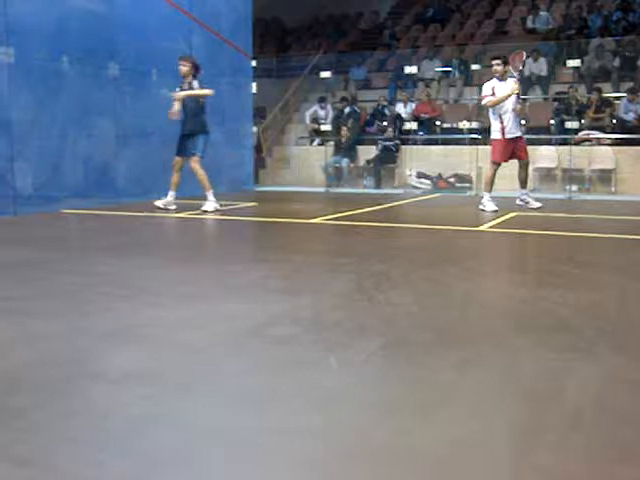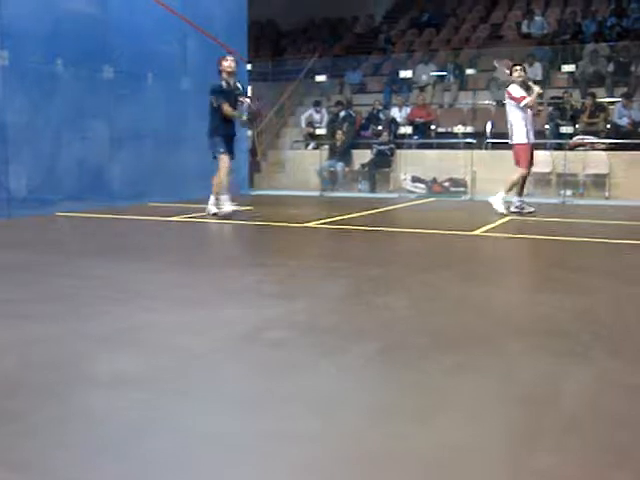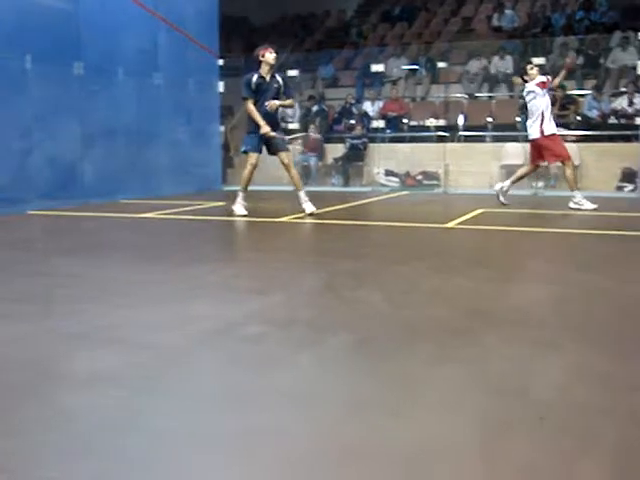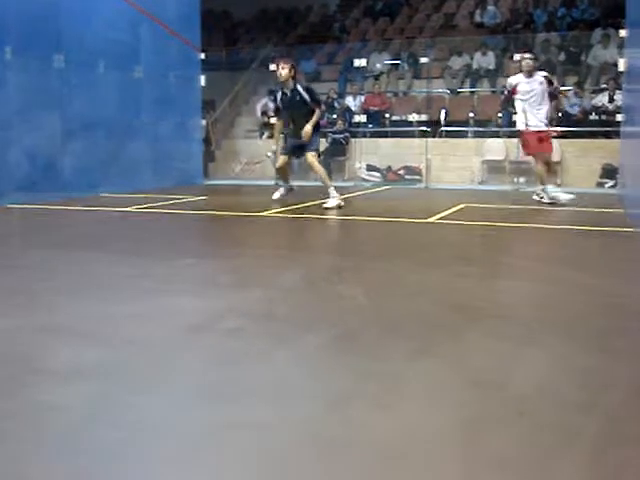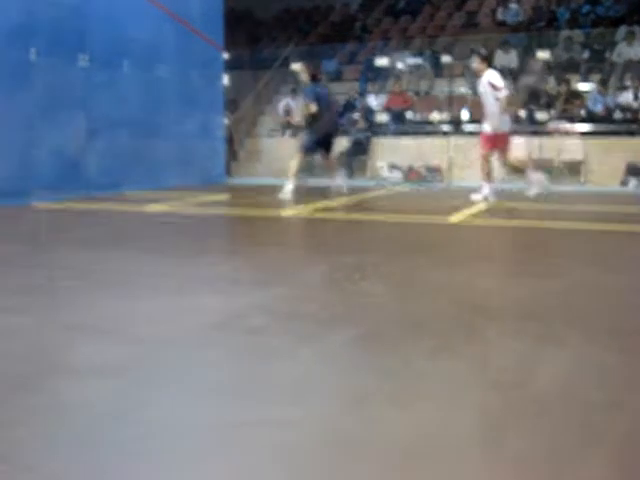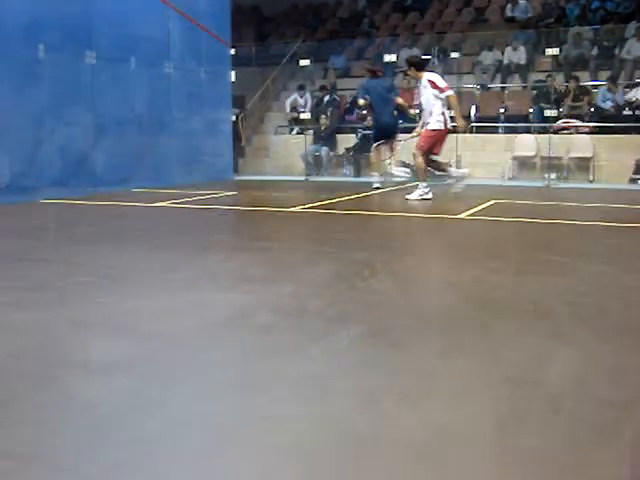
dt=0.5s
person 1, frame 1
left shoulder: (513, 82)
right shoulder: (489, 85)
right elbow: (489, 103)
left wrist: (518, 107)
right wrist: (509, 93)
left hip: (516, 132)
right hip: (500, 134)
left knee: (524, 162)
right knee: (494, 166)
left ankle: (523, 196)
right ankle: (485, 199)
person 1, frame 2
left shoulder: (524, 89)
right shoulder: (512, 89)
left elbow: (531, 108)
right elbow: (530, 102)
right wrist: (536, 92)
left hip: (527, 137)
right hip: (520, 138)
left knee: (524, 171)
right knee: (524, 171)
left ankle: (518, 202)
right ankle: (500, 197)
person 1, frame 3
left shoulder: (531, 88)
right shoulder: (537, 83)
right elbow: (553, 83)
left hip: (536, 133)
right hip: (545, 132)
left knee: (532, 166)
right knee: (568, 162)
left ankle: (504, 186)
right ankle: (576, 199)
person 1, frame 4
left shoulder: (544, 77)
right shoulder: (513, 81)
left elbow: (555, 92)
right elbow: (508, 96)
left wrist: (551, 109)
left hip: (542, 126)
right hip: (526, 126)
left knee: (547, 160)
right knee: (539, 159)
left ankle: (542, 191)
right ankle: (552, 191)
person 1, frame 5
left shoulder: (491, 77)
right shoulder: (482, 80)
left elbow: (504, 97)
left wrist: (498, 117)
left hip: (499, 126)
right hip: (489, 126)
left knee: (504, 160)
right knee: (484, 155)
left ankle: (533, 175)
right ankle: (486, 190)
person 1, frame 6
left shoulder: (431, 79)
right shoulder: (422, 83)
left elbow: (450, 96)
left wrist: (459, 118)
right wrist: (420, 126)
left hip: (437, 126)
right hip: (430, 126)
left knee: (418, 153)
right knee: (424, 157)
left ankle: (424, 189)
right ankle: (455, 173)
person 2, frame 1
left shoulder: (197, 85)
right shoulder: (179, 90)
left elbow: (210, 92)
right elbow: (176, 106)
left wrist: (186, 93)
right wrist: (174, 110)
left hip: (199, 132)
right hip: (186, 133)
left knee: (195, 163)
right knee: (177, 164)
left ankle: (211, 200)
right ankle: (170, 199)
person 2, frame 2
left shoulder: (238, 87)
right shoulder: (217, 87)
left elbow: (245, 106)
right elbow: (227, 110)
left wrist: (248, 102)
right wrist: (241, 117)
left hip: (229, 133)
right hip: (217, 132)
left knee: (223, 167)
right knee: (224, 164)
left ankle: (212, 202)
right ankle: (225, 202)
person 2, frame 3
left shoulder: (279, 80)
right shoulder: (250, 79)
left elbow: (291, 103)
right elbow: (249, 105)
left wrist: (279, 103)
right wrist: (262, 125)
left hip: (274, 128)
right hip: (256, 128)
left knee: (287, 163)
right knee: (252, 163)
left ankle: (304, 200)
right ankle: (239, 202)
person 2, frame 4
left shoulder: (304, 89)
right shoulder: (279, 96)
left elbow: (320, 108)
right elbow: (280, 120)
left wrist: (311, 125)
right wrist: (276, 143)
left hip: (310, 132)
right hip: (293, 134)
left knee: (311, 160)
right knee: (280, 165)
left ankle: (334, 196)
right ankle: (286, 186)
person 2, frame 5
left shoulder: (309, 90)
right shoulder: (324, 89)
left elbow: (312, 109)
right elbow: (335, 108)
left wrist: (304, 115)
left hip: (318, 129)
right hip: (330, 128)
left knee: (300, 157)
right knee: (327, 156)
left ankle: (289, 188)
right ankle: (340, 181)
person 2, frame 6
left shoulder: (365, 85)
right shoulder: (388, 82)
left elbow: (361, 103)
right elbow: (397, 101)
left hip: (378, 121)
right hip: (391, 119)
left knee: (376, 149)
right knee: (390, 148)
left ankle: (377, 179)
